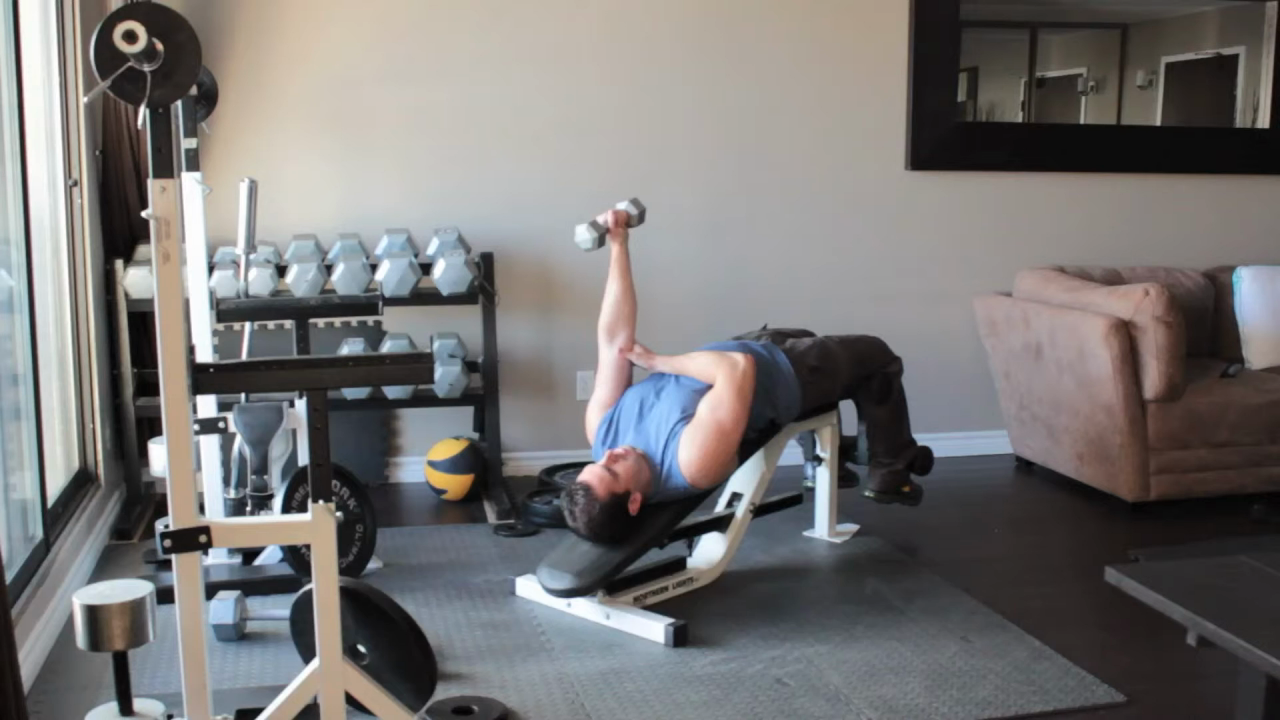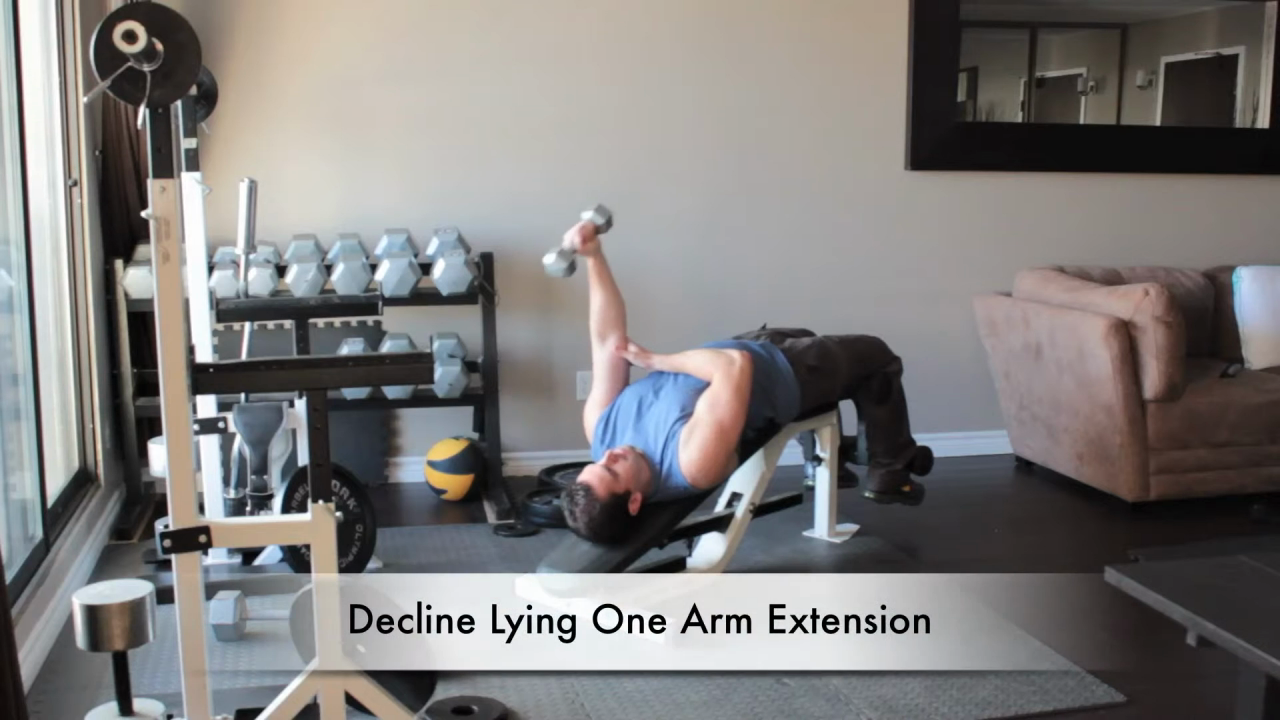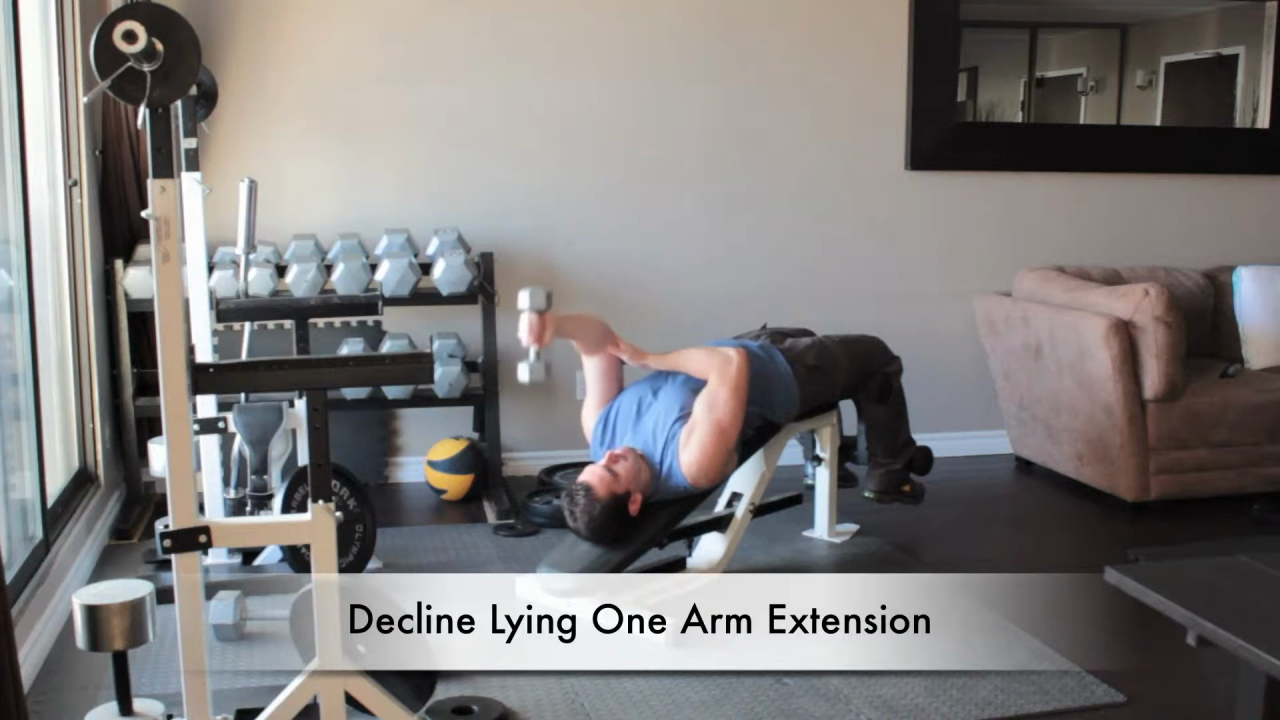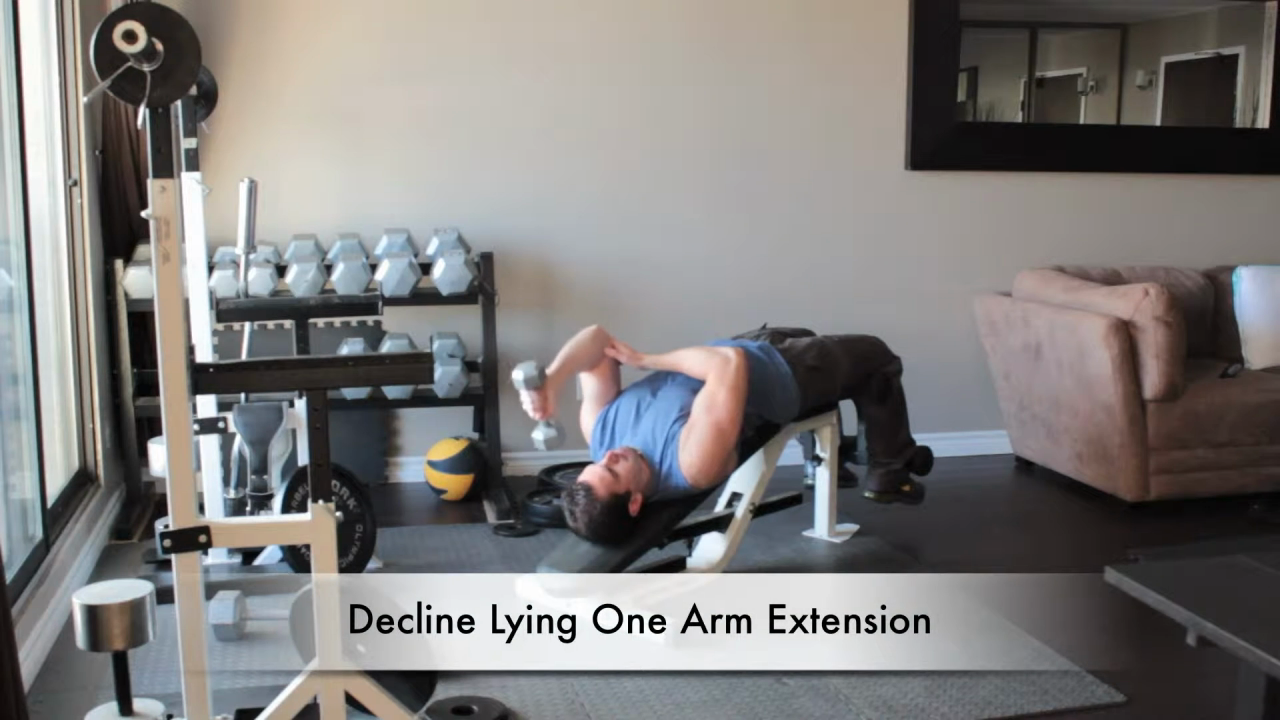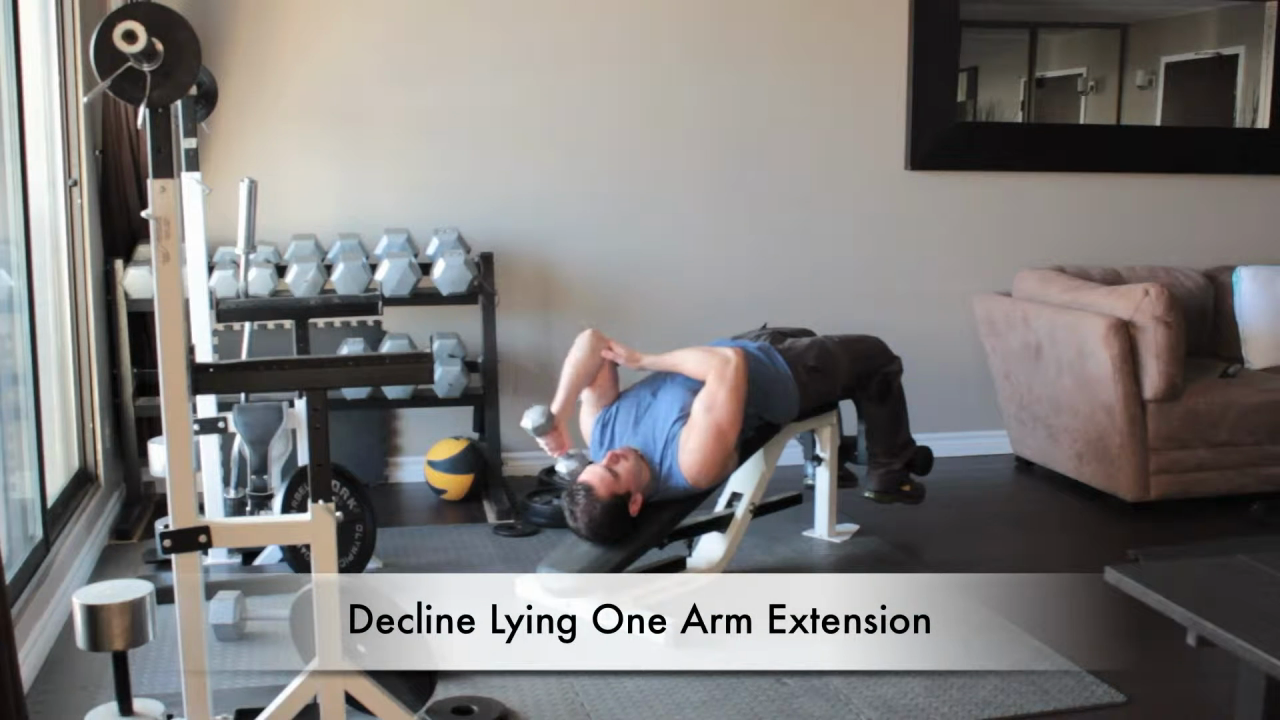
dt=0.5s
person 1, frame 1
left shoulder: (600, 429)
right shoulder: (693, 464)
left elbow: (614, 339)
right elbow: (738, 368)
left wrist: (618, 246)
right wrist: (659, 361)
left knee: (806, 340)
right knee: (877, 356)
right ankle: (891, 472)
person 1, frame 2
left shoulder: (599, 426)
right shoulder: (692, 464)
left elbow: (607, 340)
right elbow: (734, 366)
left wrist: (593, 256)
right wrist: (656, 360)
left knee: (804, 339)
right knee: (876, 357)
right ankle: (890, 473)
person 1, frame 3
left shoulder: (599, 428)
right shoulder: (693, 465)
left elbow: (598, 339)
right elbow: (732, 365)
left wrist: (550, 322)
right wrist: (648, 359)
left knee: (804, 338)
right knee: (876, 357)
right ankle: (890, 474)
person 1, frame 4
left shoulder: (598, 429)
right shoulder: (693, 464)
left elbow: (596, 337)
right elbow: (729, 363)
left wrist: (548, 381)
right wrist: (644, 359)
left knee: (806, 339)
right knee: (877, 358)
right ankle: (890, 473)
person 1, frame 5
left shoulder: (598, 430)
right shoulder: (693, 465)
left elbow: (592, 341)
right elbow: (728, 364)
left wrist: (556, 412)
right wrist: (644, 360)
left knee: (806, 340)
right knee: (877, 357)
right ankle: (889, 474)
